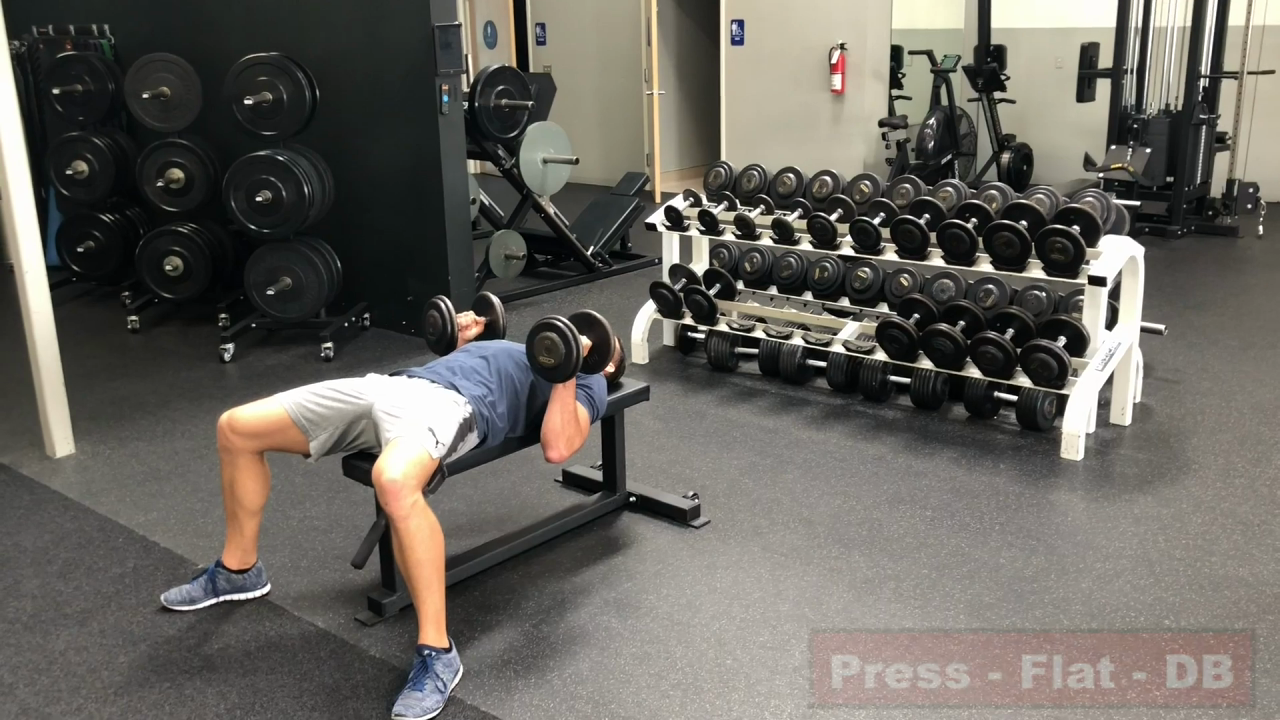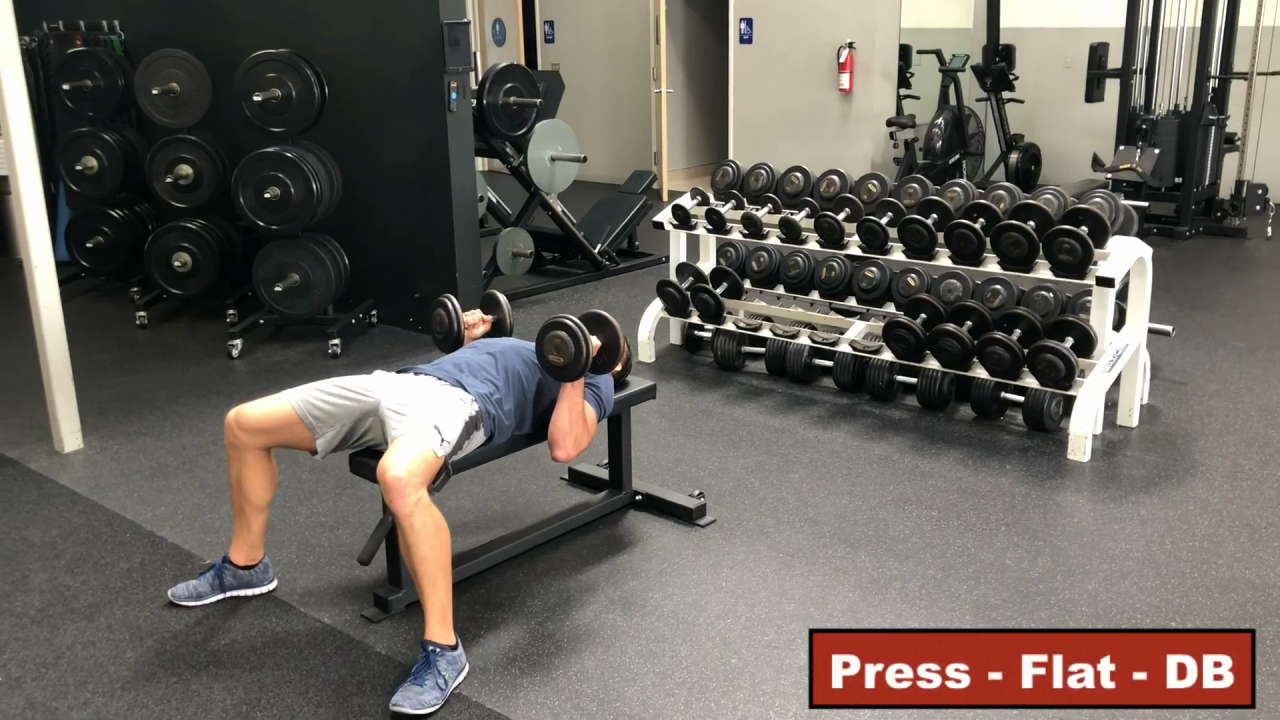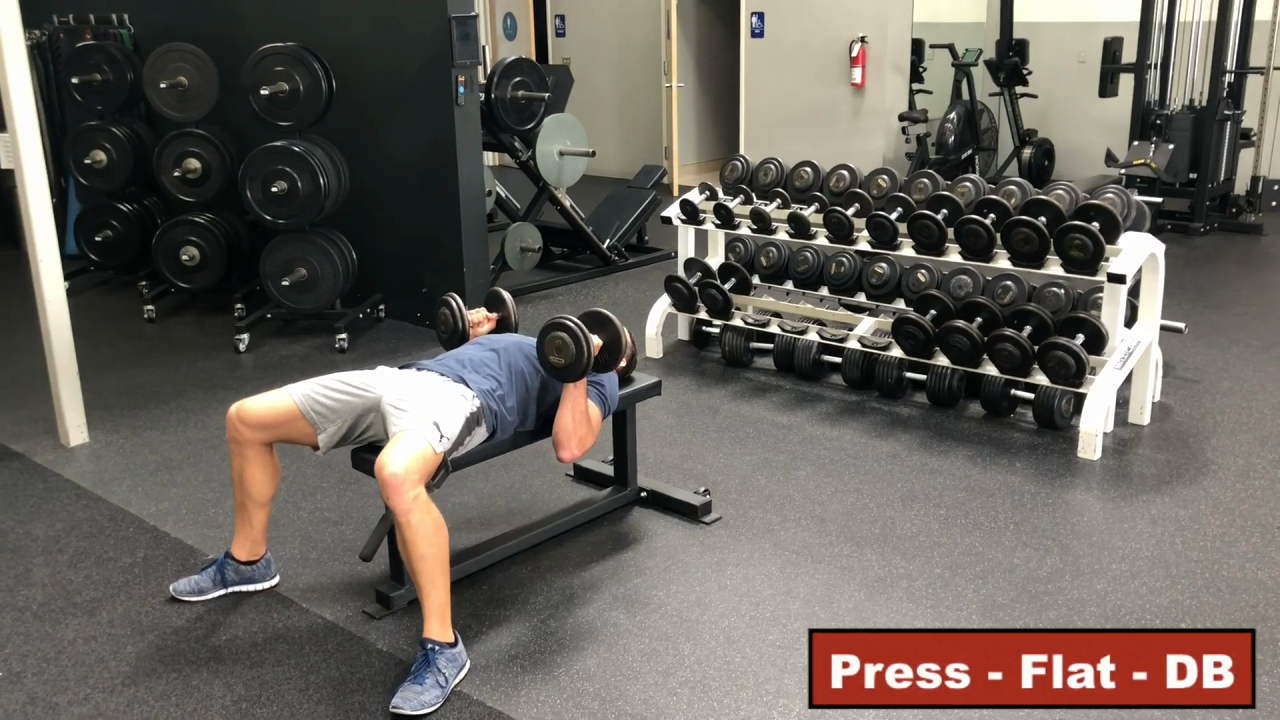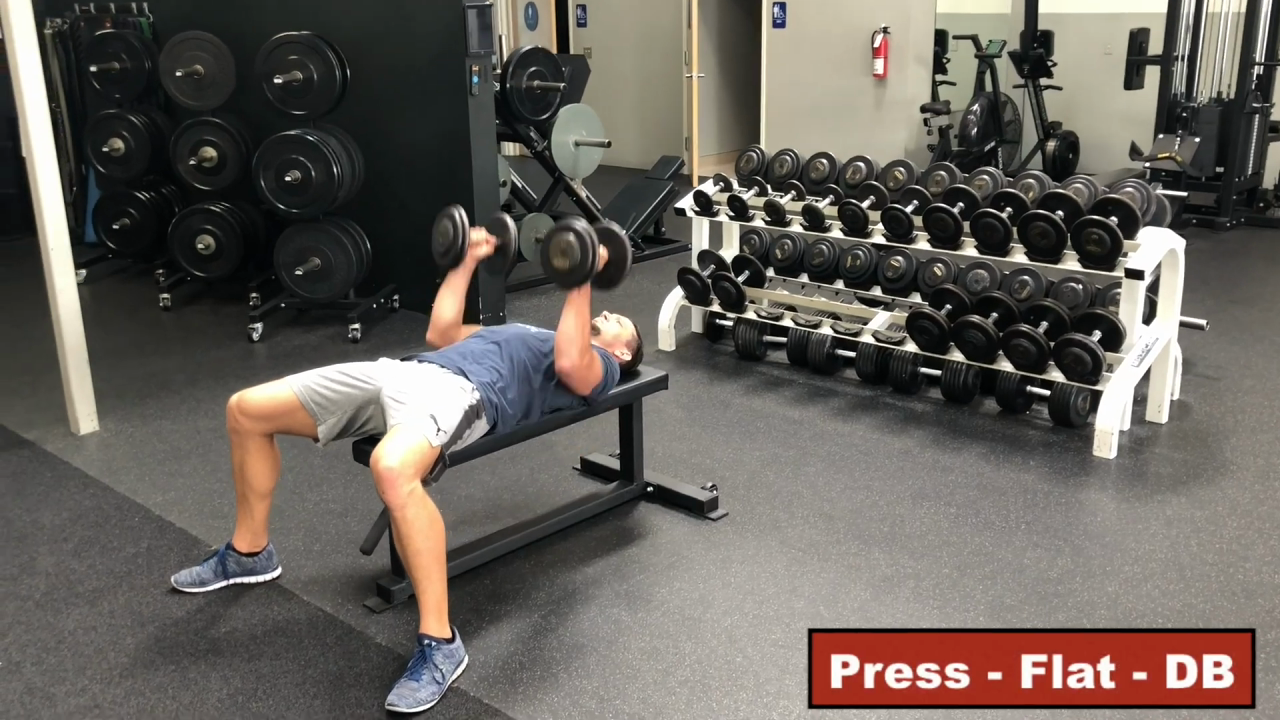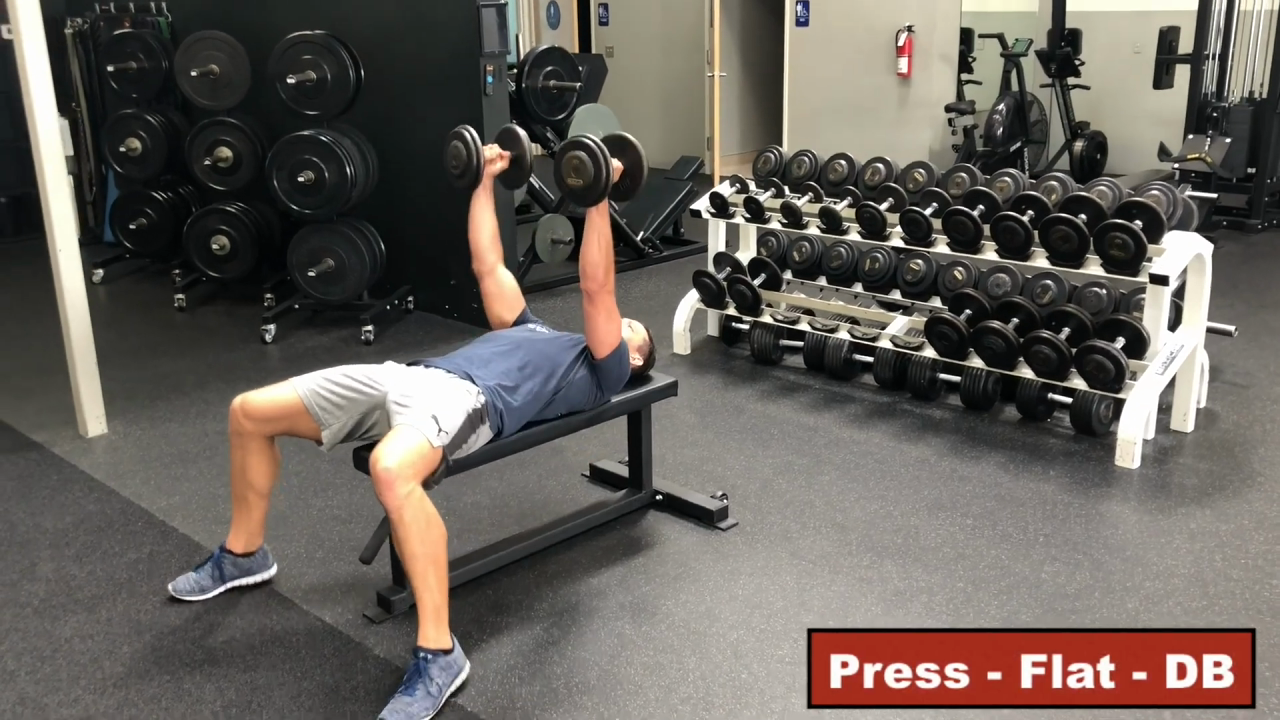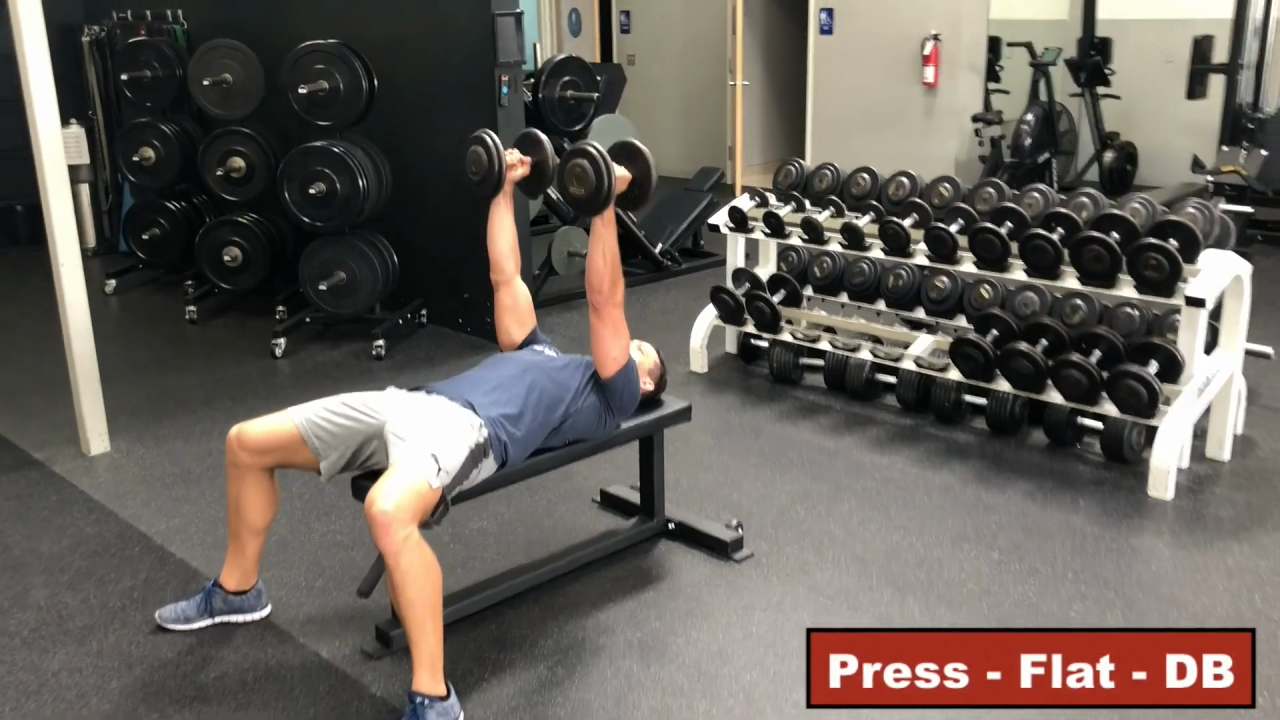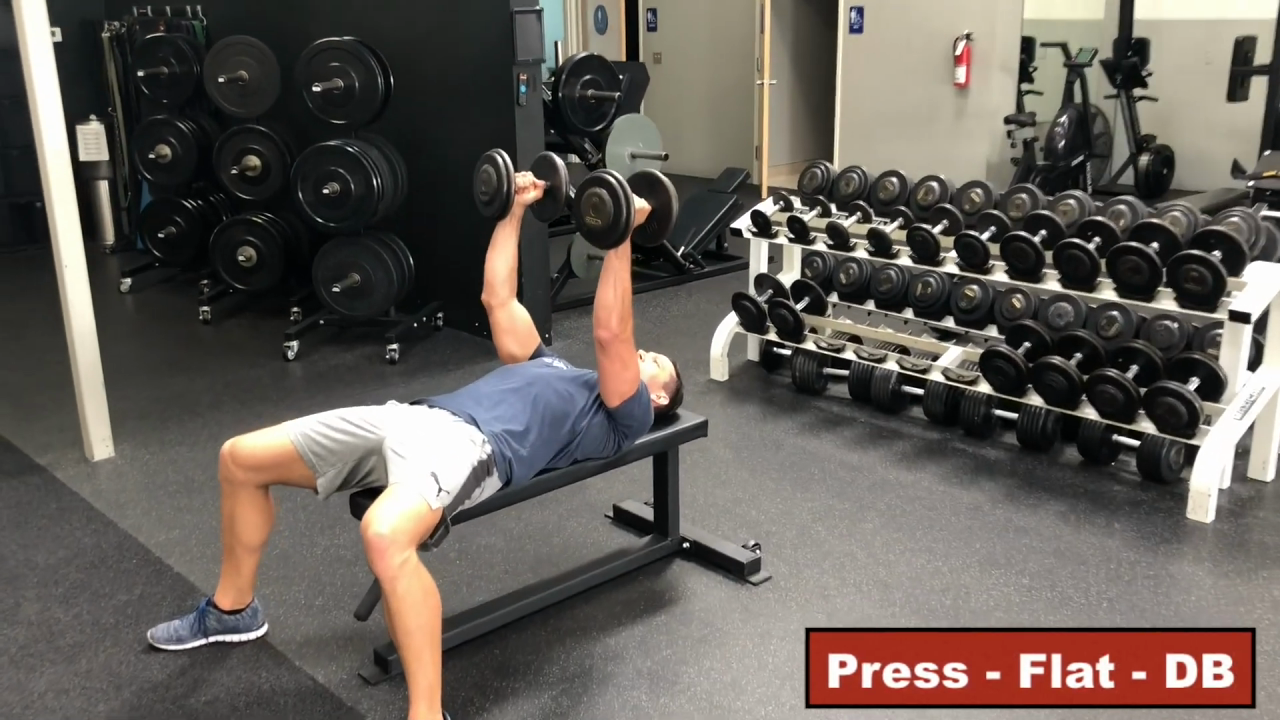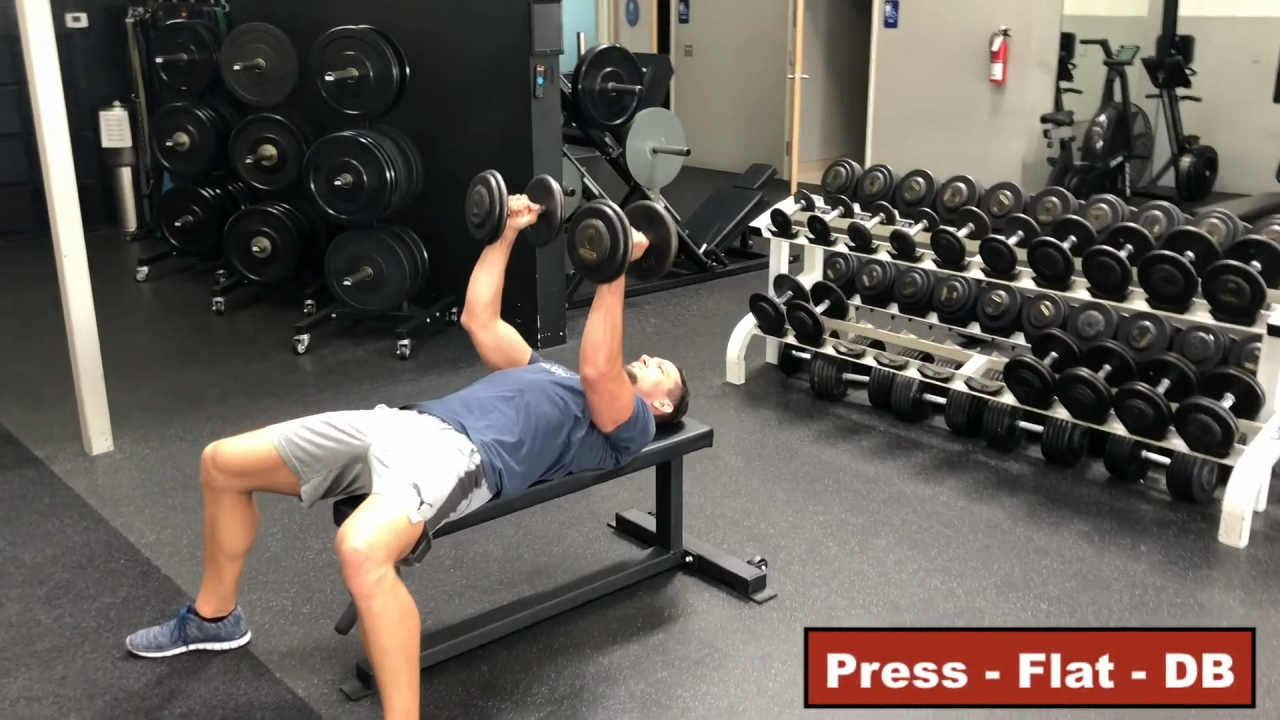
dt=0.4s
person 1, frame 1
left shoulder: (586, 380)
right shoulder: (533, 352)
left elbow: (556, 448)
right wrist: (459, 341)
left hip: (450, 403)
right hip: (389, 384)
left knee: (395, 483)
right knee: (236, 429)
left ankle: (436, 654)
right ankle: (239, 570)
person 1, frame 2
left shoulder: (594, 381)
right shoulder: (538, 351)
left elbow: (563, 447)
right wrist: (466, 339)
left hip: (457, 401)
right hip: (399, 382)
left knee: (400, 480)
right knee: (243, 426)
left ankle: (442, 650)
right ankle: (245, 566)
person 1, frame 3
left shoulder: (597, 377)
left elbow: (568, 448)
right wrist: (471, 337)
left hip: (460, 398)
left knee: (399, 477)
right knee: (245, 419)
left ankle: (441, 646)
right ankle: (248, 561)
person 1, frame 4
left shoulder: (599, 367)
right shoulder: (529, 333)
left elbow: (569, 362)
right elbow: (439, 331)
right wrist: (469, 261)
left hip: (462, 389)
right hip: (402, 368)
left knee: (393, 470)
right knee: (246, 409)
left ankle: (439, 642)
right ankle: (249, 552)
person 1, frame 5
left shoulder: (605, 369)
right shoulder: (533, 330)
left elbow: (595, 286)
right elbow: (488, 263)
right wrist: (486, 180)
left hip: (467, 396)
right hip: (409, 374)
left knee: (392, 471)
right knee: (248, 412)
left ankle: (437, 654)
right ankle: (244, 553)
person 1, frame 6
left shoulder: (614, 395)
right shoulder: (541, 354)
left elbow: (604, 301)
right elbow: (506, 276)
left wrist: (604, 209)
right wrist: (505, 188)
left hip: (469, 428)
right hip: (408, 402)
left knee: (389, 513)
right knee: (246, 443)
right ankle: (238, 589)
person 1, frame 7
left shoulder: (627, 416)
right shoulder: (553, 367)
left elbow: (610, 333)
right elbow: (499, 299)
left wrist: (621, 241)
right wrist: (515, 211)
left hip: (472, 444)
right hip: (411, 416)
left knee: (386, 537)
right knee: (239, 458)
right ankle: (233, 609)
person 1, frame 8
left shoulder: (628, 425)
right shoulder: (551, 373)
left elbow: (598, 370)
right elbow: (479, 318)
left wrist: (616, 273)
right wrist: (505, 233)
left hip: (461, 453)
right hip: (403, 421)
left knee: (362, 551)
right knee: (221, 463)
right ankle: (215, 615)
